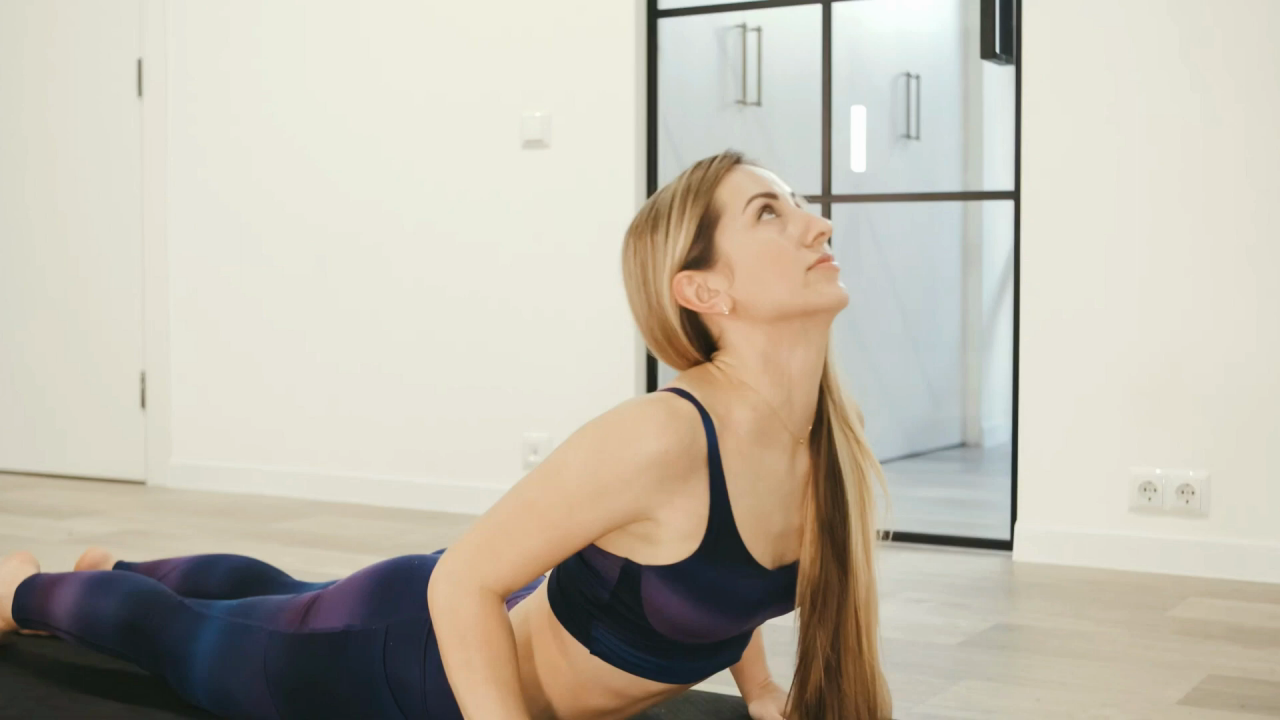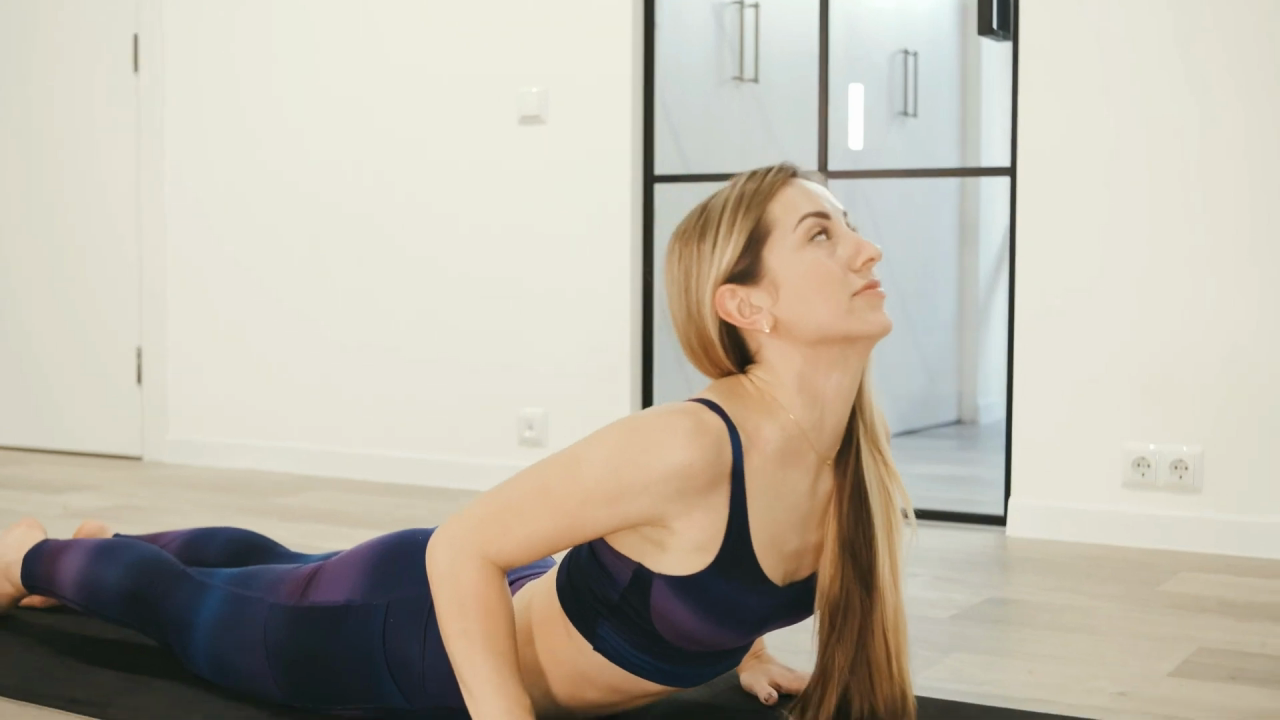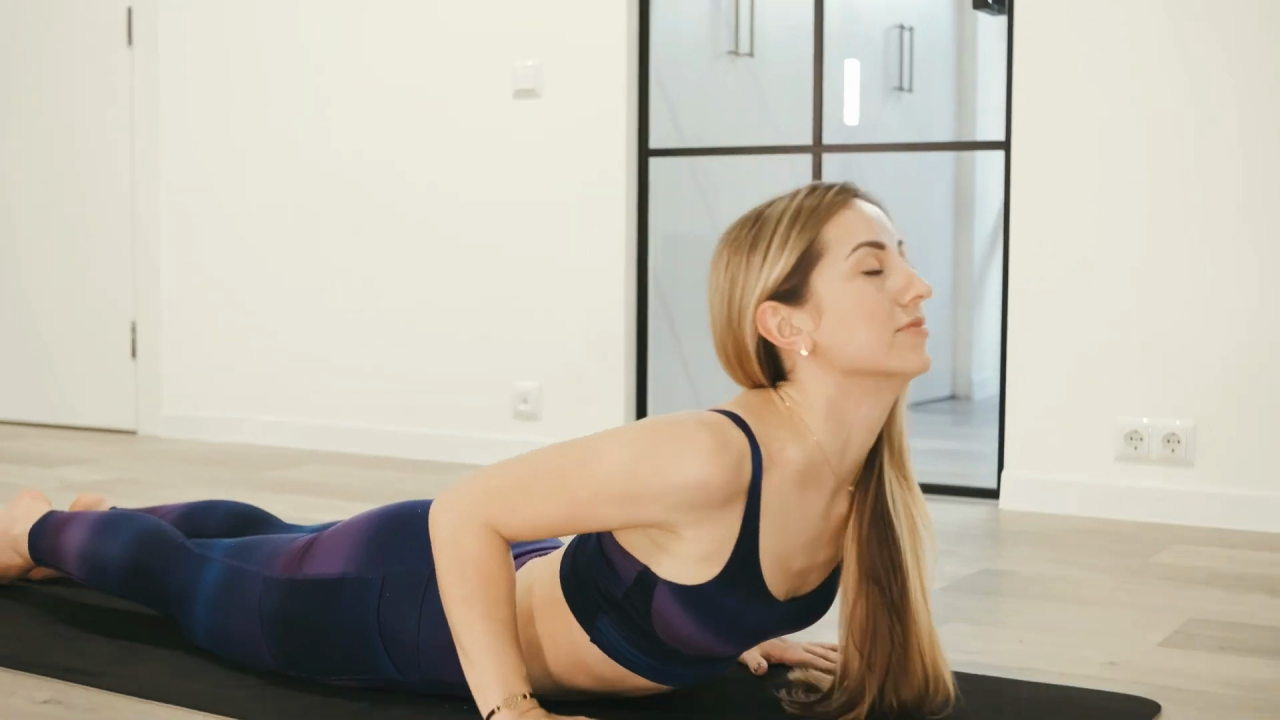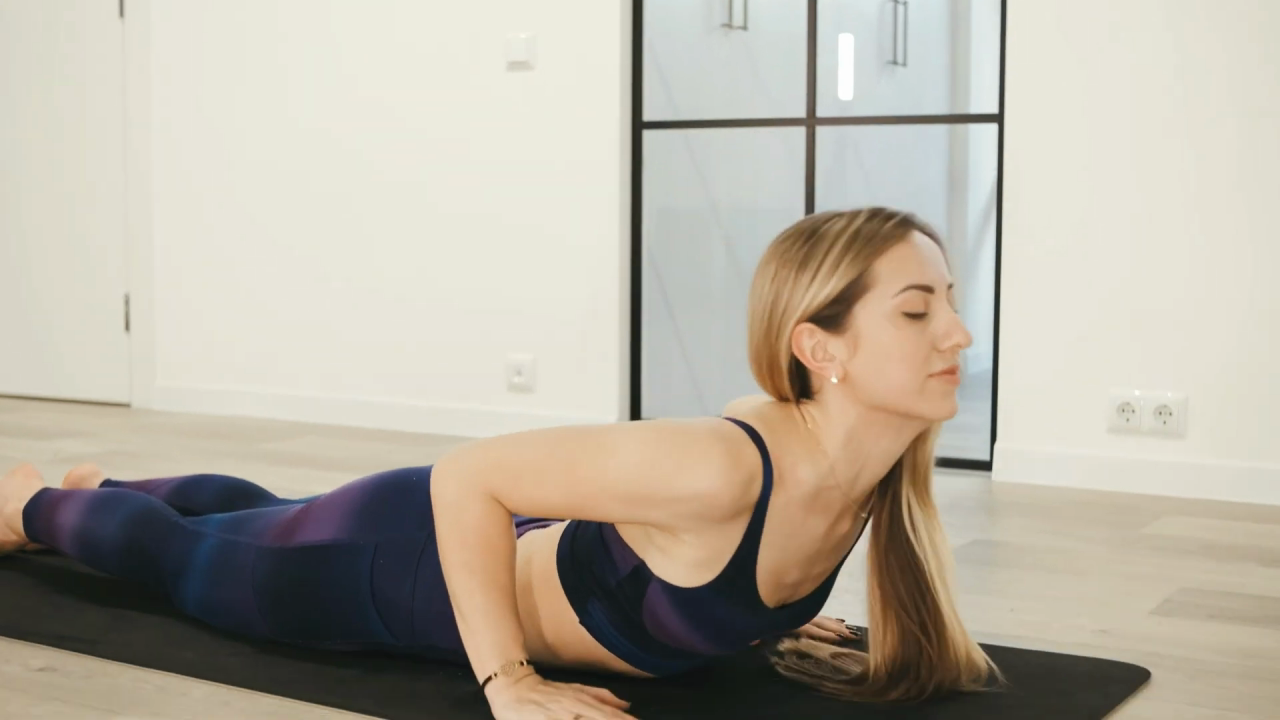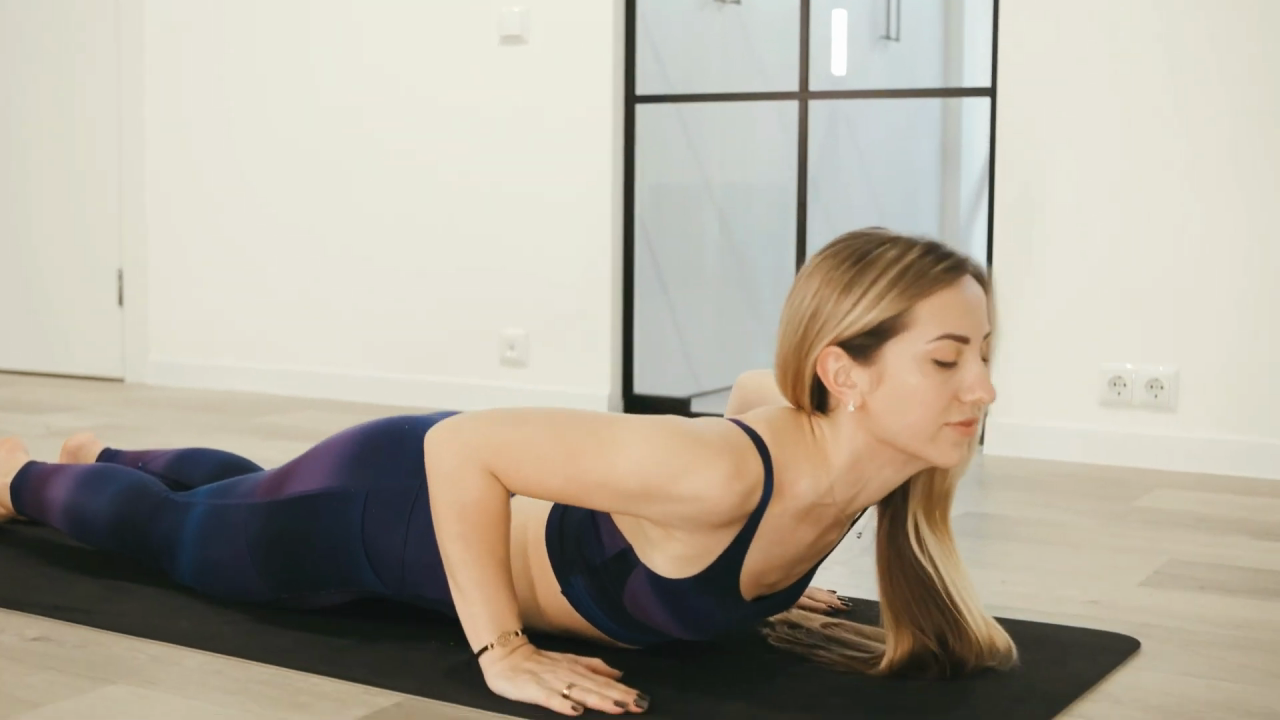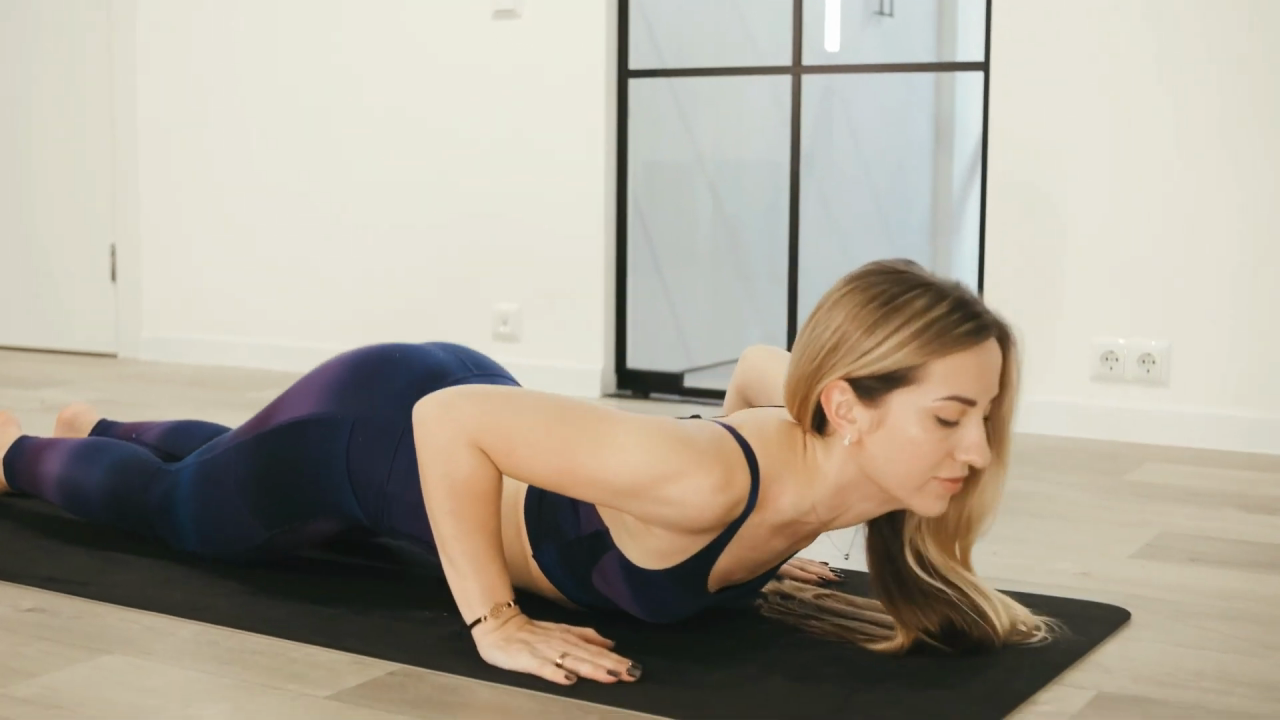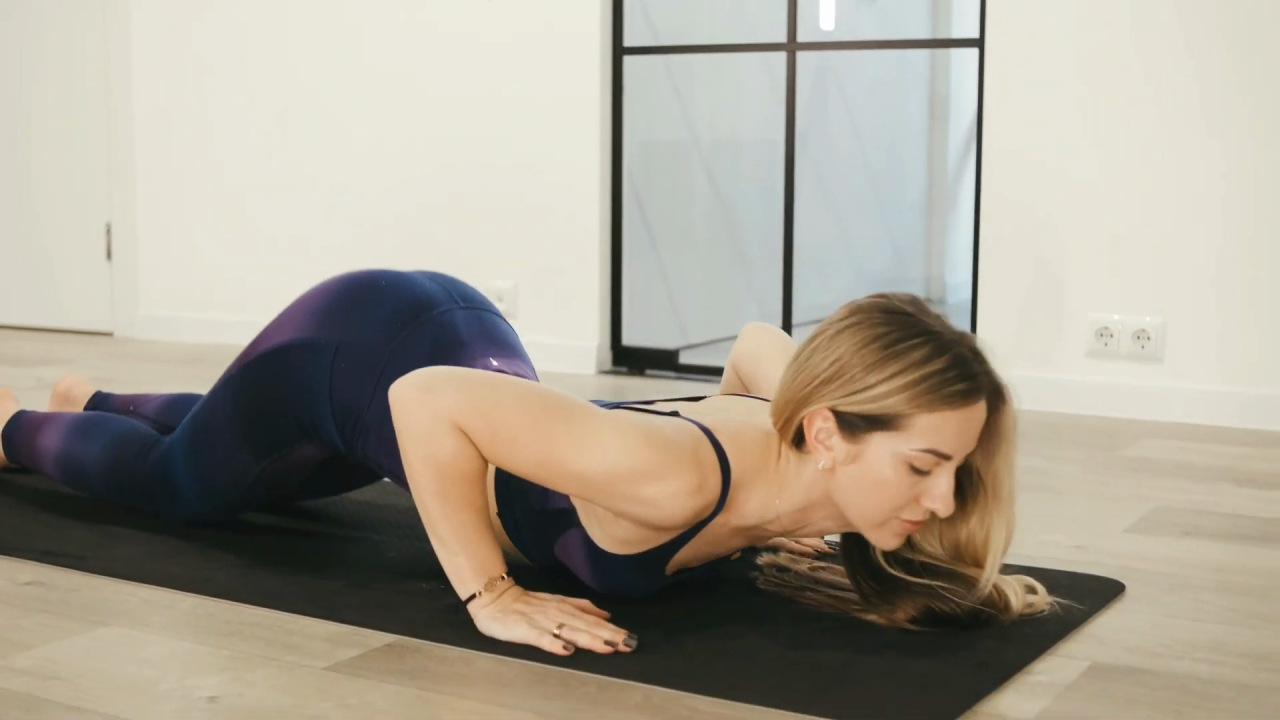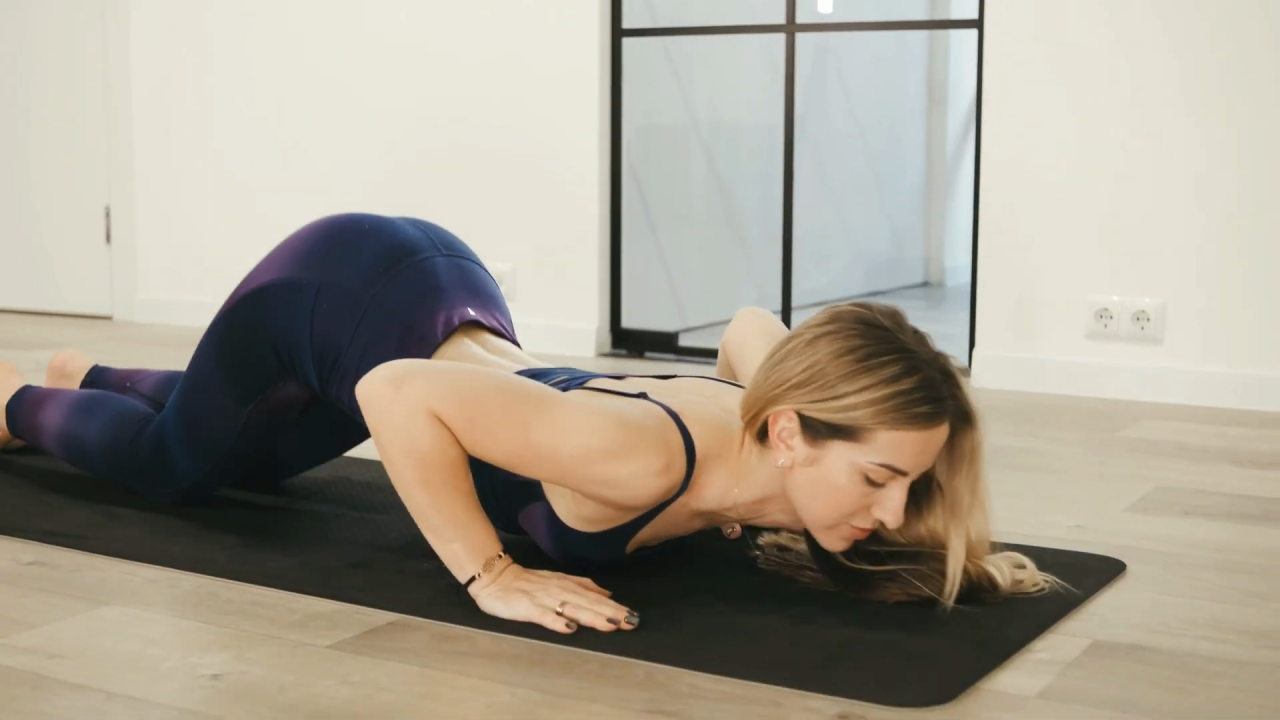
dt=0.2s
person 1, frame 1
left shoulder: (825, 434)
right shoulder: (658, 439)
right elbow: (463, 588)
left hip: (512, 618)
left knee: (285, 595)
right knee: (183, 639)
left ankle: (114, 571)
person 1, frame 2
left shoulder: (845, 443)
right shoulder: (687, 448)
right elbow: (461, 551)
left hip: (515, 599)
right hip: (407, 637)
left knee: (281, 566)
right knee: (185, 606)
left ankle: (110, 541)
person 1, frame 3
left shoulder: (853, 451)
right shoulder: (705, 461)
right elbow: (465, 512)
left wrist: (755, 630)
left hip: (513, 582)
right hip: (406, 609)
left knee: (277, 540)
right knee: (185, 579)
left ankle: (111, 513)
person 1, frame 4
left shoulder: (864, 452)
right shoulder: (717, 470)
right elbow: (466, 479)
left wrist: (766, 611)
left hip: (520, 558)
right hip: (399, 569)
left knee: (265, 514)
right knee: (183, 559)
left ankle: (108, 483)
person 1, frame 5
left shoulder: (857, 452)
right shoulder: (716, 476)
left elbow: (755, 389)
right elbow: (462, 450)
left wrist: (758, 585)
left hip: (473, 506)
right hip: (387, 510)
left knee: (243, 488)
right knee: (173, 533)
left ankle: (101, 454)
person 1, frame 6
left shoulder: (828, 455)
right shoulder: (706, 480)
left elbow: (759, 364)
right elbow: (448, 421)
left wrist: (756, 556)
right wrist: (495, 624)
left hip: (447, 423)
right hip: (368, 431)
left knee: (234, 485)
right knee: (175, 509)
left ankle: (98, 426)
person 1, frame 7
left shoulder: (796, 446)
right shoulder: (682, 476)
left elbow: (756, 340)
right elbow: (427, 400)
right wrist: (492, 595)
left hip: (448, 335)
right hip: (352, 358)
left knee: (250, 479)
right knee: (172, 485)
left ankle: (92, 399)
person 1, frame 8
left shoulder: (768, 411)
right shoulder: (648, 459)
left elbow: (750, 326)
right elbow: (394, 392)
left wrist: (763, 508)
right wrist: (492, 577)
left hip: (429, 286)
right hip: (330, 297)
left knee: (250, 462)
right knee: (169, 466)
left ankle: (91, 378)
